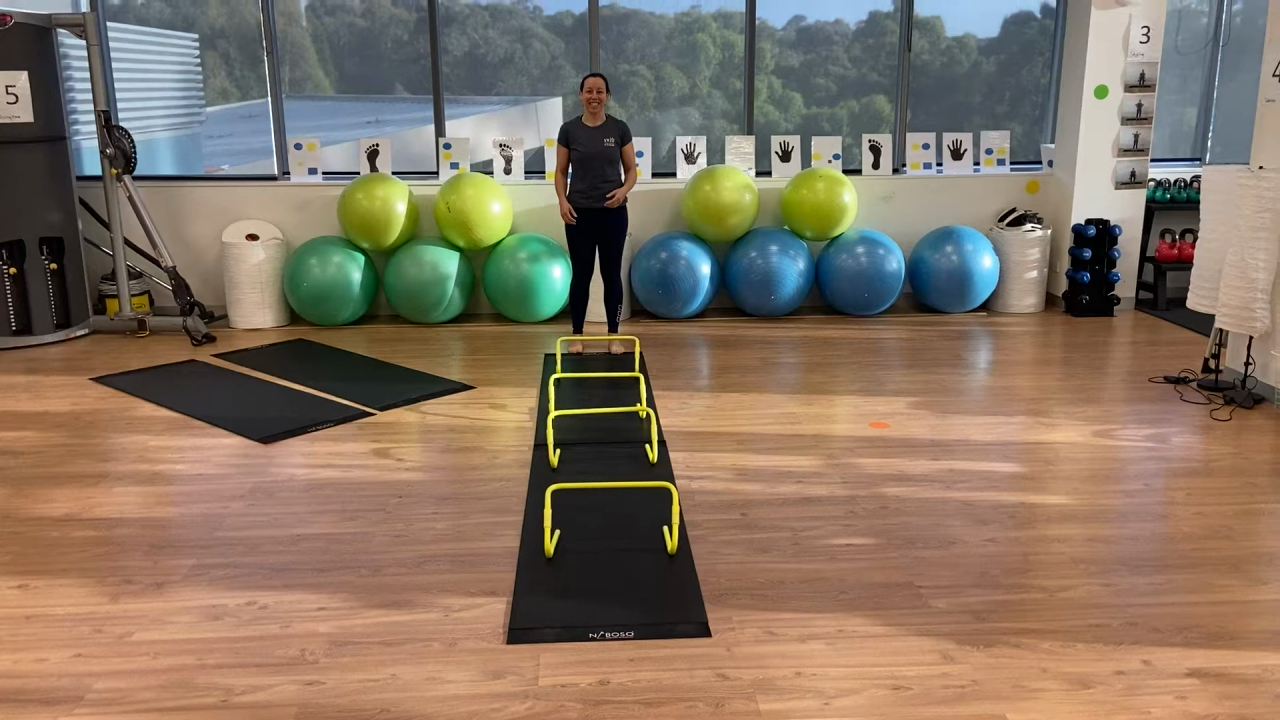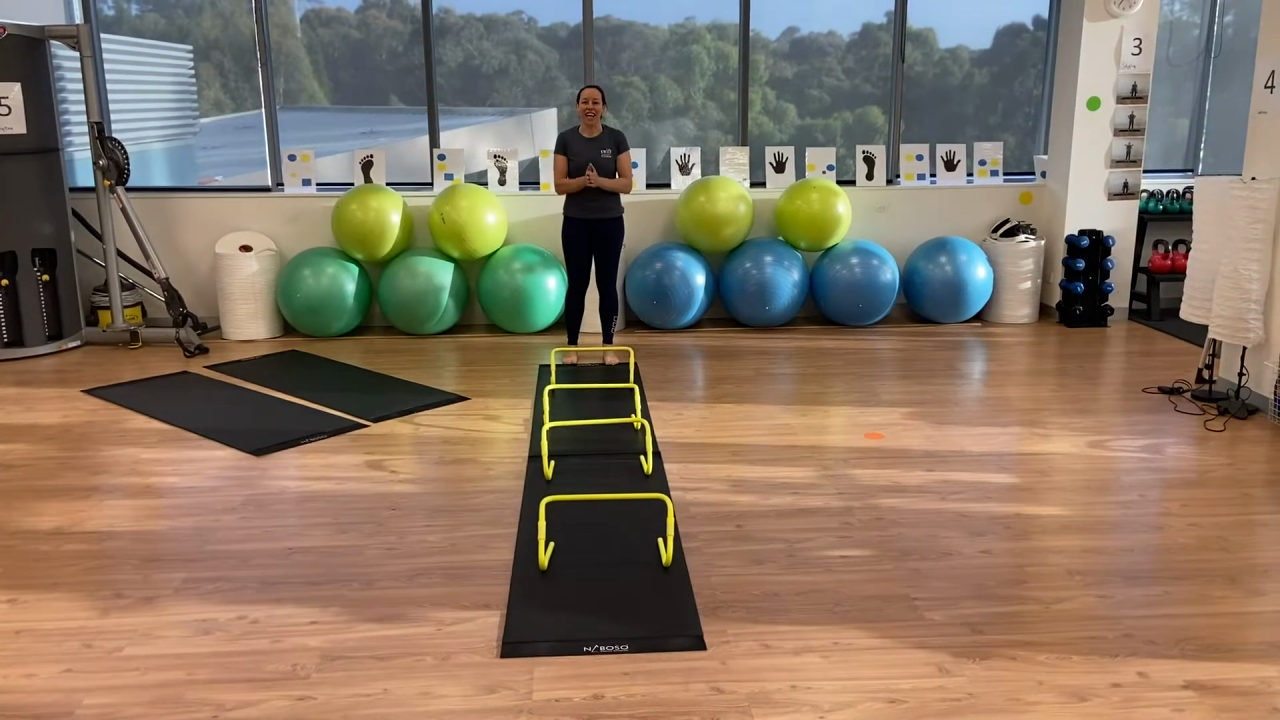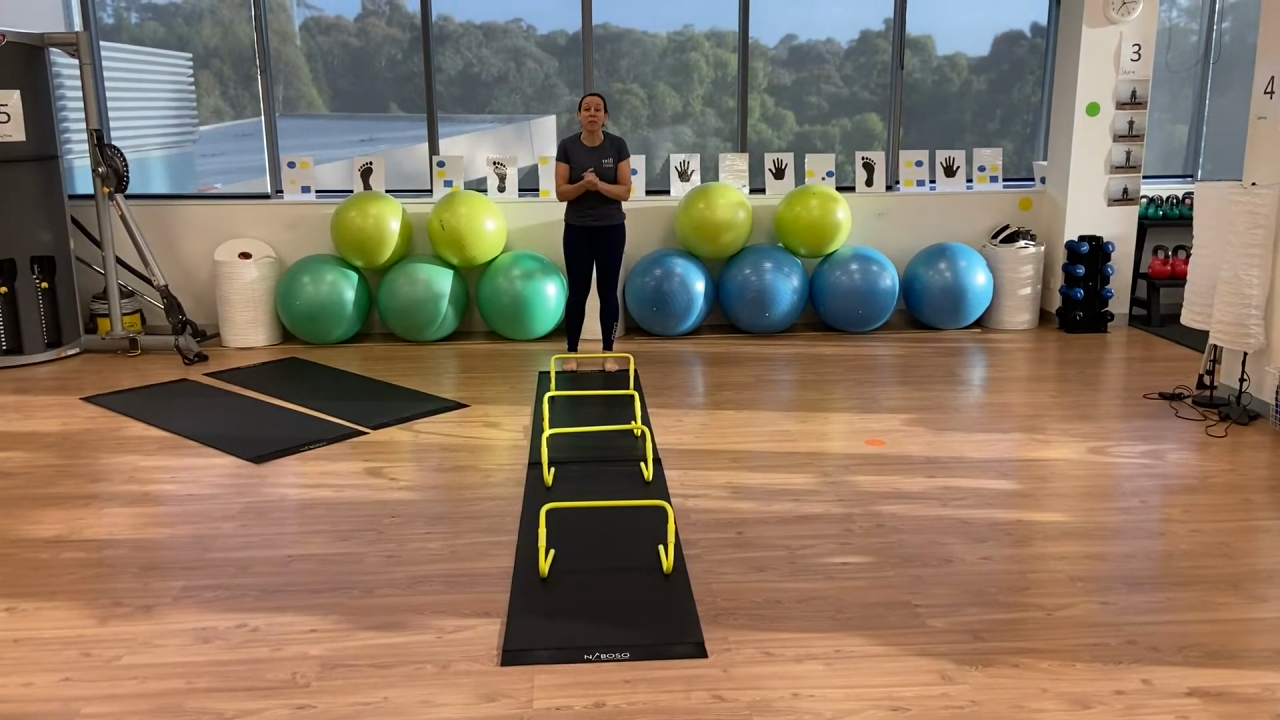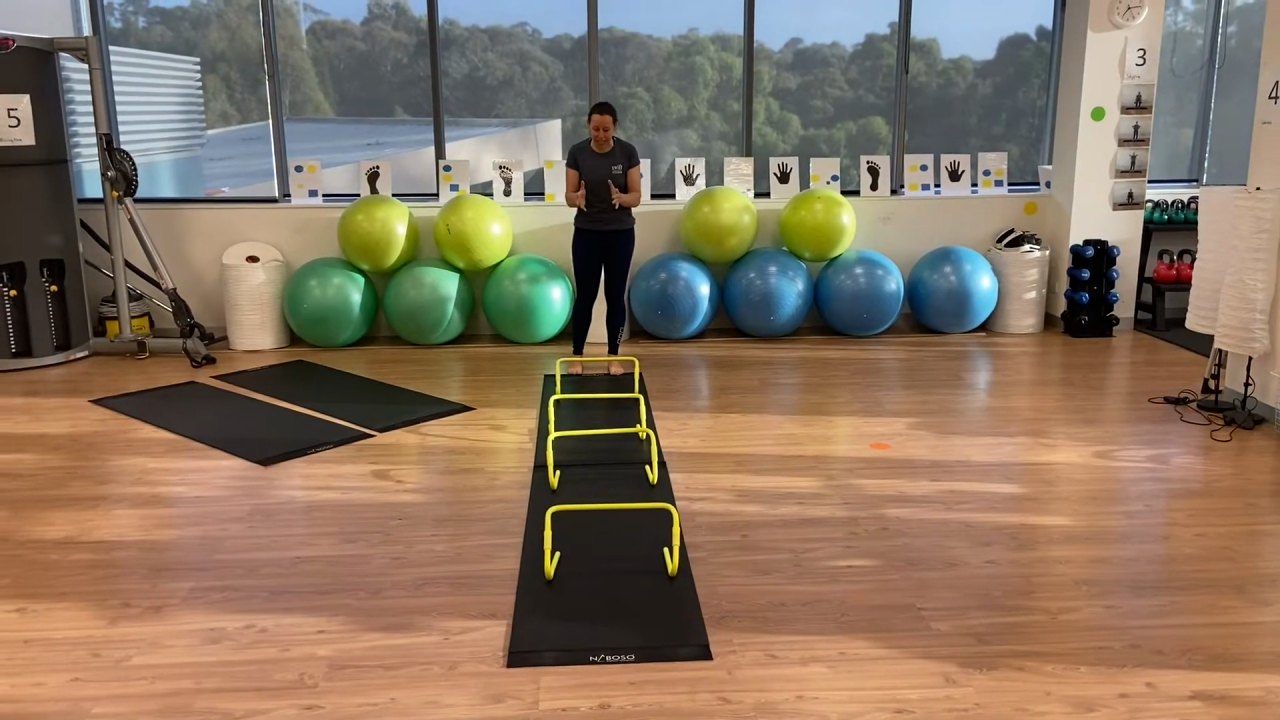
dt=1s
person 1, frame 1
left shoulder: (619, 128)
right shoulder: (569, 129)
left elbow: (631, 170)
right elbow: (561, 172)
left wrist: (624, 190)
right wrist: (562, 200)
left hip: (612, 213)
right hip: (580, 213)
left knee: (611, 274)
right knee: (581, 274)
left ankle: (613, 335)
right ankle: (577, 335)
person 1, frame 2
left shoulder: (616, 138)
right shoulder: (565, 139)
left elbow: (627, 183)
right elbow: (559, 185)
left wrist: (599, 181)
right wrist: (583, 180)
left hip: (610, 222)
right hip: (576, 222)
left knee: (607, 284)
right knee: (577, 285)
left ankle: (609, 346)
right ankle: (572, 346)
person 1, frame 3
left shoulder: (618, 145)
right shoulder: (567, 146)
left elbow: (625, 191)
right elbow: (561, 192)
left wrist: (599, 184)
right wrist: (583, 184)
left hip: (611, 228)
right hip: (577, 229)
left knee: (608, 291)
right knee: (577, 291)
left ankle: (608, 353)
right ankle: (572, 353)
person 1, frame 4
left shoulder: (628, 152)
right shoulder: (577, 152)
left elbow: (636, 196)
right elbow: (569, 194)
left wrist: (621, 197)
right wrist: (577, 198)
left hip: (620, 233)
right hip: (586, 233)
left knee: (615, 295)
right knee: (585, 295)
left ankle: (613, 356)
right ankle: (577, 355)
